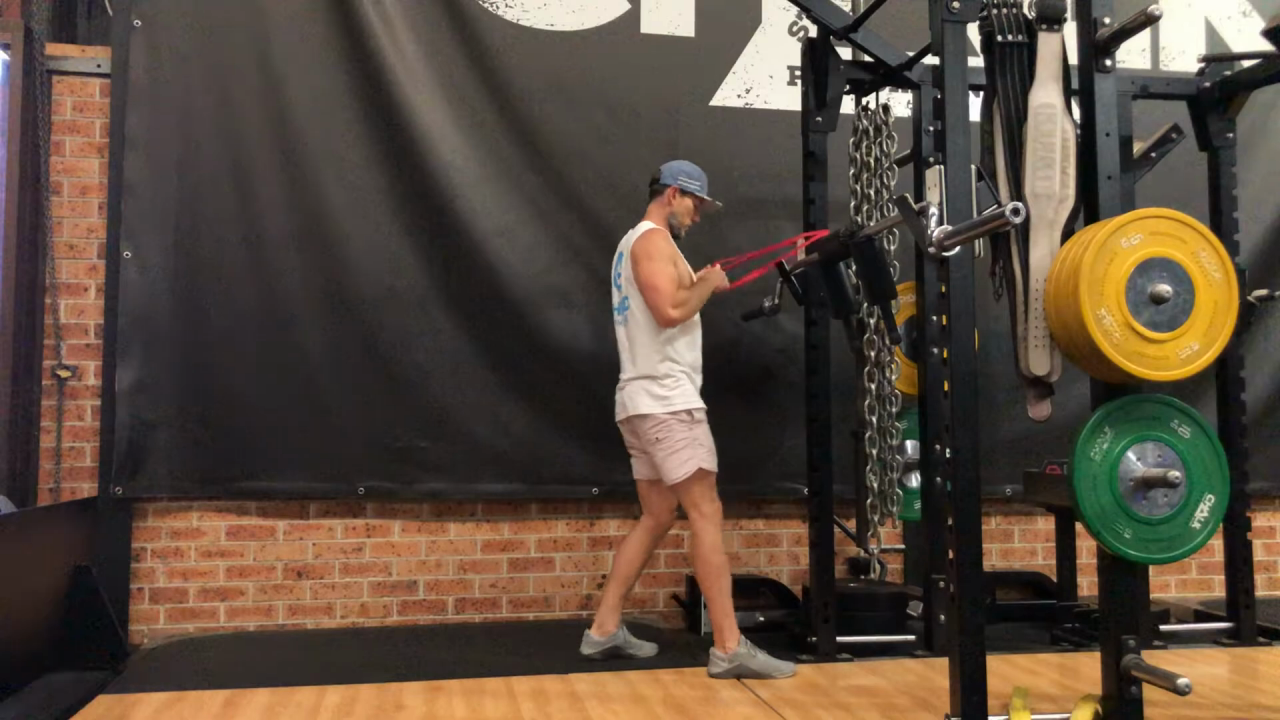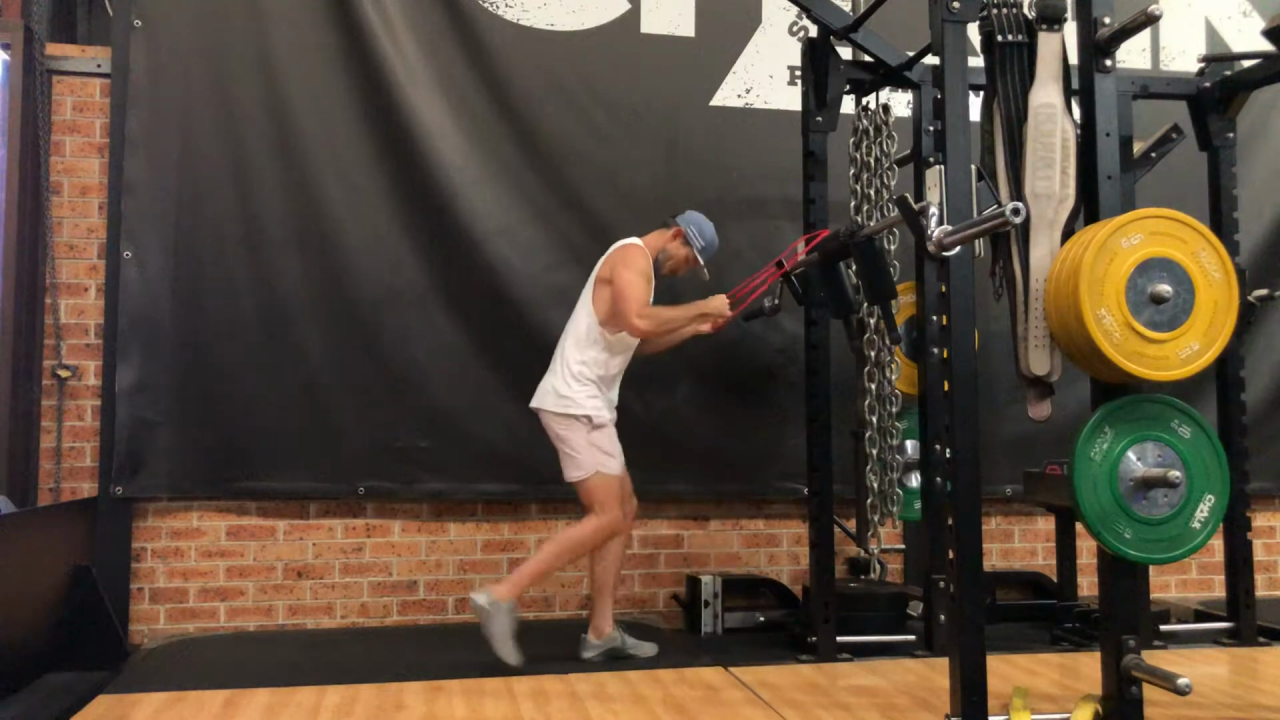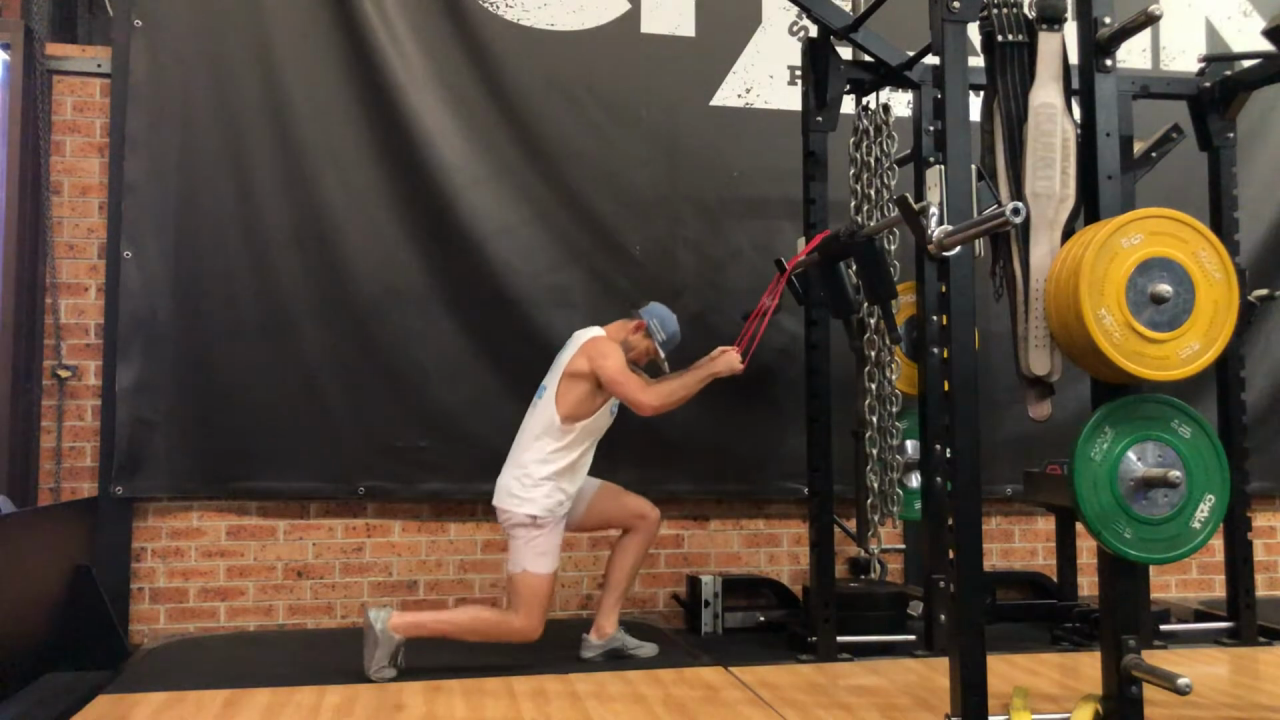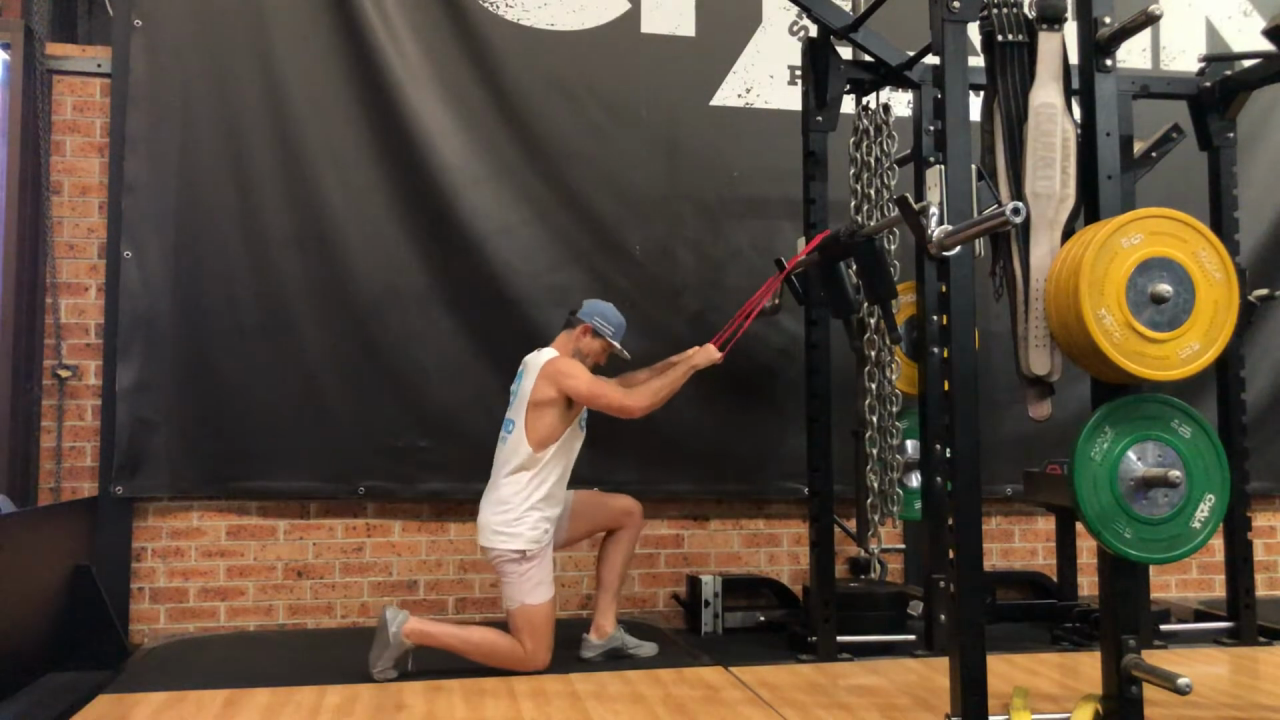
dt=0.4s
person 1, frame 1
left shoulder: (633, 243)
right shoulder: (653, 239)
right elbow: (671, 311)
left wrist: (697, 284)
right wrist: (706, 285)
left hip: (643, 403)
right hip: (667, 402)
left knee: (657, 518)
right knee: (706, 514)
left ankle: (604, 630)
right ankle: (730, 648)
person 1, frame 2
left shoulder: (634, 264)
right shoulder: (633, 254)
left elbow: (636, 342)
right elbow: (640, 323)
left wrist: (698, 327)
right wrist: (700, 307)
left hip: (587, 404)
right hip: (575, 402)
left knee: (623, 510)
right knee: (609, 516)
left ankle: (602, 632)
right ankle: (501, 597)
person 1, frame 3
left shoulder: (598, 345)
right shoulder: (600, 347)
left elbow: (645, 391)
right elbow: (647, 402)
left wrist: (702, 366)
right wrist: (713, 372)
left hip: (558, 484)
right hip: (532, 496)
left knee: (646, 518)
right knee: (525, 623)
left ankle: (603, 632)
right ankle: (394, 625)
person 1, frame 4
left shoulder: (545, 363)
right shoulder: (559, 369)
left elbow: (616, 387)
right elbow: (632, 405)
left wrist: (676, 361)
right wrist: (693, 365)
left hip: (532, 514)
right hip: (517, 532)
left knee: (628, 512)
right knee: (533, 658)
left ankle: (602, 632)
right ankle: (407, 628)
